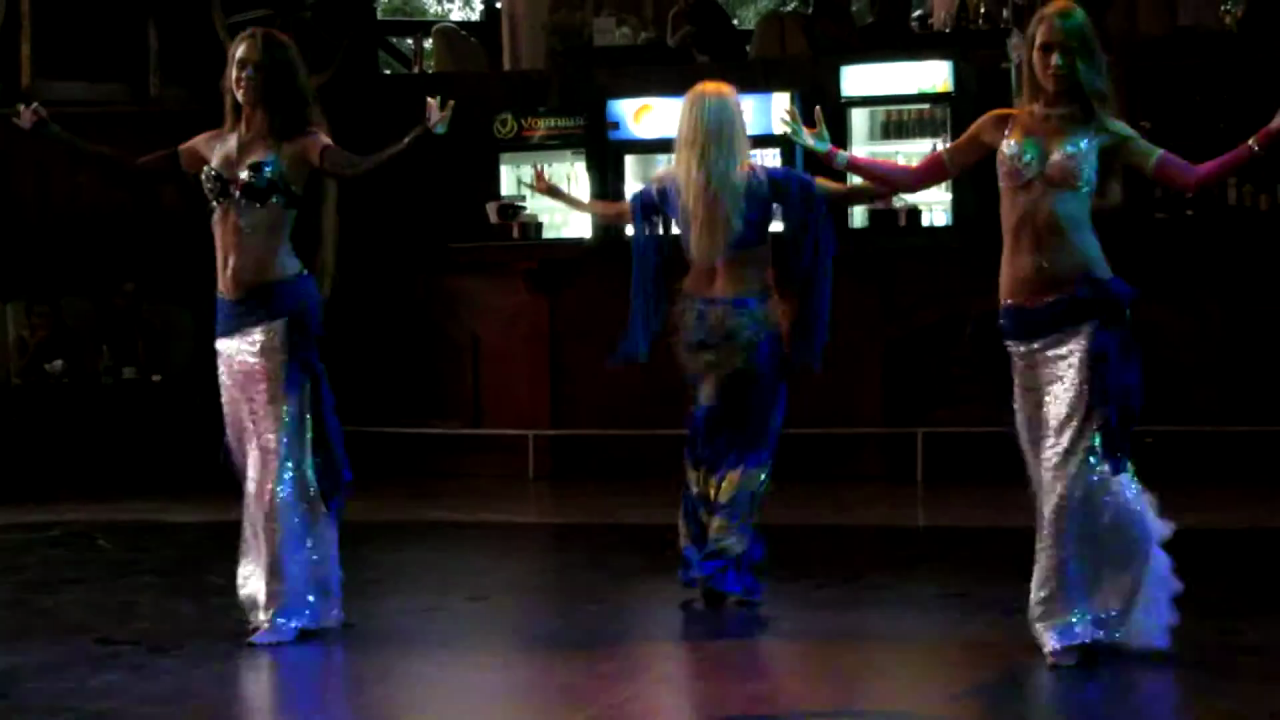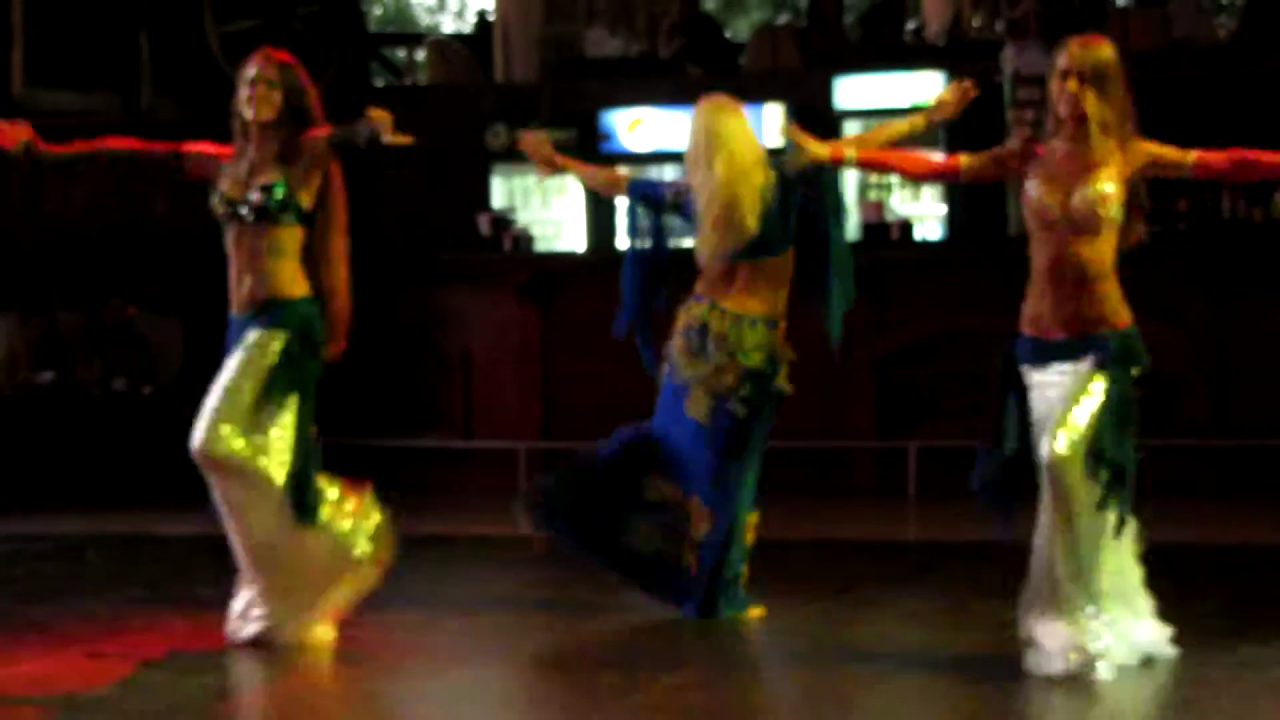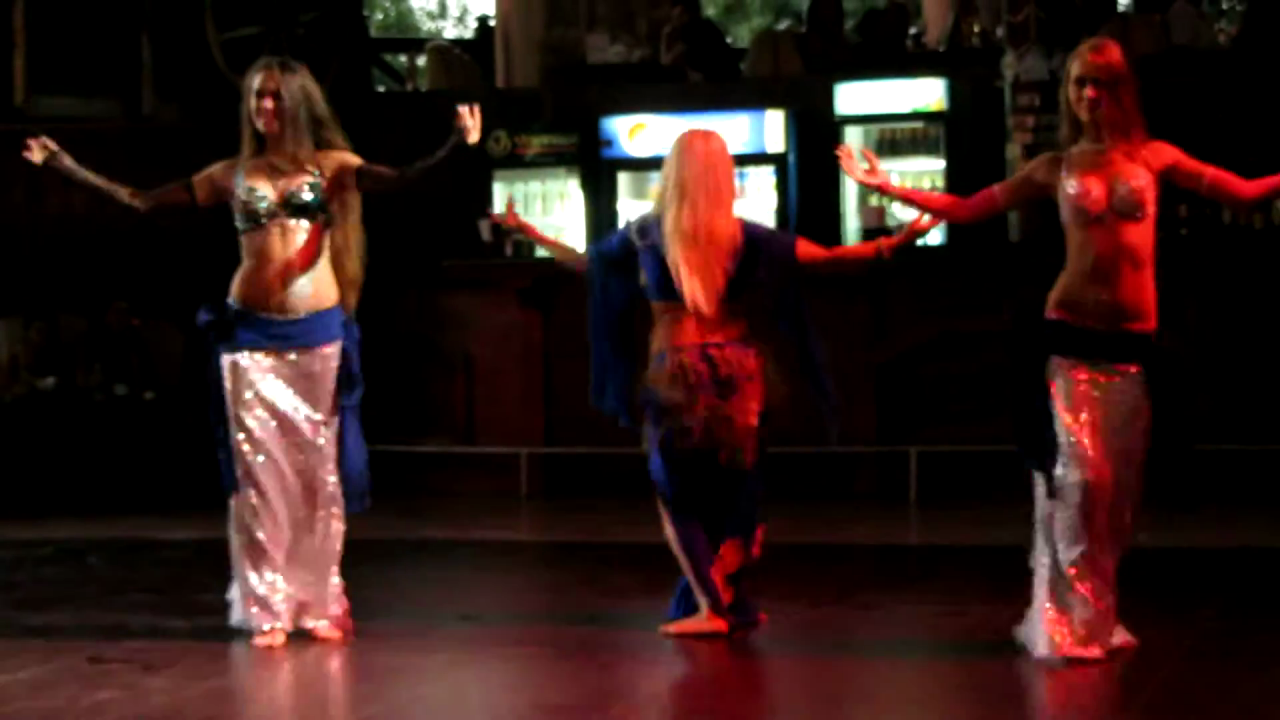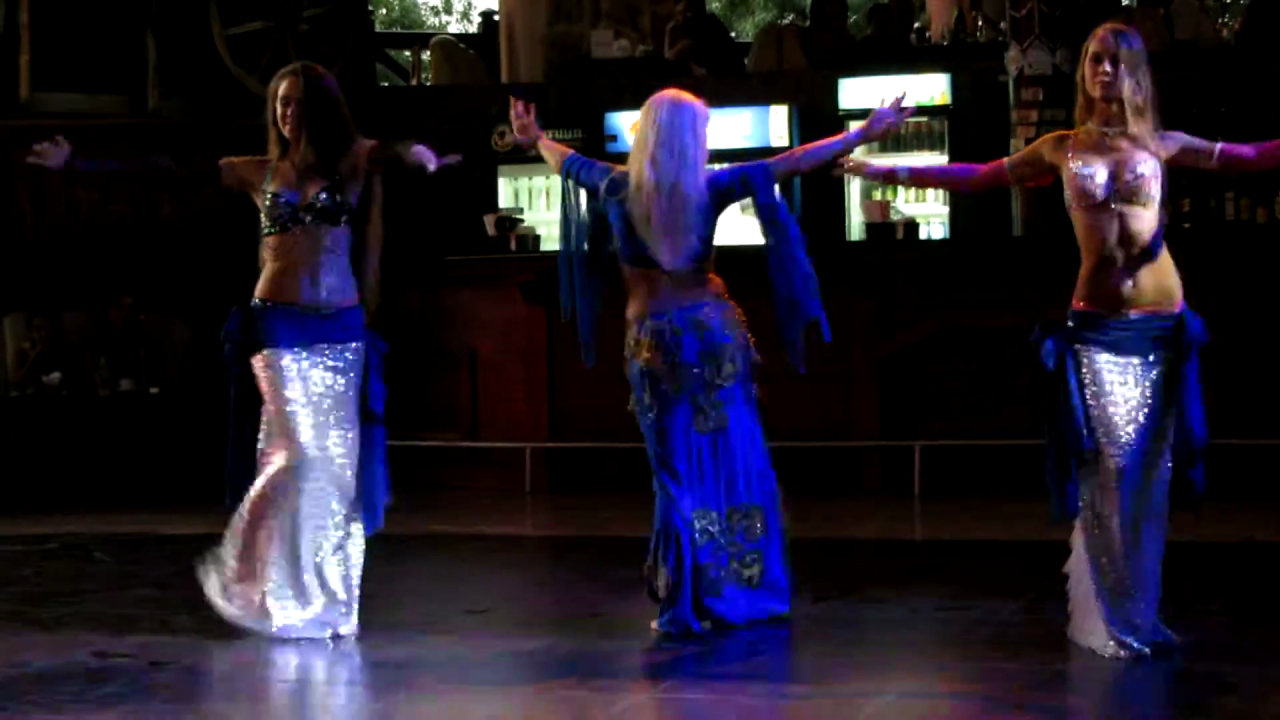
dt=1s
person 1, frame 1
left shoulder: (1103, 130)
right shoulder: (1001, 124)
left elbow: (1189, 177)
right elbow: (918, 175)
right wrist: (837, 156)
left hip: (1086, 309)
right hip: (1023, 317)
left knee: (1073, 458)
right knee: (1050, 462)
left ankle: (1067, 617)
right ankle: (1096, 602)
person 1, frame 2
left shoulder: (1130, 159)
right shoulder: (1027, 160)
left elbow: (1224, 163)
right elbow: (938, 166)
right wrist: (845, 154)
left hip: (1104, 346)
right hip: (1039, 349)
left knee: (1069, 459)
right knee: (1068, 484)
left ankle: (1089, 626)
right ankle: (1116, 623)
person 1, frame 3
left shoulder: (1154, 157)
right shoulder: (1053, 168)
right elbow: (965, 210)
right wrist: (885, 185)
left hip: (1133, 341)
right hip: (1070, 337)
left knee: (1119, 483)
right knee: (1082, 477)
left ankle: (1097, 616)
right ankle: (1068, 621)
person 1, frame 4
left shoulder: (1159, 144)
right shoulder: (1060, 148)
right elbow: (977, 177)
right wrist: (894, 173)
left hip: (1161, 322)
right hip: (1096, 325)
left knee: (1148, 469)
right knee: (1106, 469)
left ankle: (1135, 612)
right ankle: (1112, 618)
person 2, frame 1
left shoulder: (300, 143)
right shoulder: (213, 144)
left elbow: (359, 167)
right elbow: (130, 167)
left wrist: (423, 136)
right wrist: (50, 133)
left hip: (280, 306)
right hip: (232, 311)
left knee: (277, 450)
right knee: (254, 451)
left ankle: (290, 603)
right ankle: (278, 592)
person 2, frame 2
left shoulder: (307, 153)
right shoulder: (222, 161)
left elbow: (341, 134)
right elbow: (133, 148)
left wrist: (372, 128)
left hip: (284, 321)
right hip: (248, 324)
left knee: (215, 445)
right knee: (259, 462)
right ankle: (292, 604)
person 2, frame 3
left shoulder: (330, 164)
right shoulder: (232, 173)
left elbow: (400, 182)
right elbow: (143, 202)
left wrist: (459, 147)
right wrist: (64, 165)
left hip: (317, 330)
right hip: (250, 332)
left knee: (316, 470)
right knee: (258, 469)
left ankle: (320, 604)
right ankle: (268, 608)
person 2, frame 4
left shoulder: (354, 161)
right shoulder: (258, 172)
left elbow: (399, 153)
left wrist: (421, 153)
right wrist: (77, 163)
left hip: (342, 328)
right hip: (279, 326)
left knee: (334, 464)
right knee: (297, 457)
left ankle: (320, 601)
right ankle: (265, 595)
person 3, frame 1
left shoulder: (671, 183)
right shoulder: (761, 179)
left elbow: (620, 211)
right elbow: (842, 194)
left wrist: (565, 197)
left hip: (696, 316)
right hip: (749, 317)
left knee: (709, 438)
right knee: (751, 441)
left ankle: (706, 562)
right ankle: (722, 568)
person 3, frame 2
left shoulder: (693, 192)
right shoulder: (780, 180)
left elbow: (617, 184)
right elbow: (861, 147)
left wrist: (558, 164)
right wrist: (931, 116)
left hip: (701, 330)
right hip: (756, 339)
left knee: (674, 440)
right knee: (739, 462)
left ankle: (570, 499)
right ankle: (721, 592)
person 3, frame 3
left shoulder: (648, 230)
right shoulder: (741, 232)
left elbow: (584, 261)
right elbow: (822, 257)
left wrist: (529, 233)
right wrist: (899, 241)
left hip: (677, 372)
right hip: (735, 369)
left knee: (680, 492)
right knee: (733, 490)
left ankle: (710, 607)
right ankle: (735, 602)
person 3, frame 4
left shoulder: (615, 186)
right shoulder: (710, 187)
left elbow: (564, 159)
right elbow: (790, 163)
left wrist: (534, 136)
right wrist: (865, 133)
left hip: (653, 339)
right hip: (714, 327)
left knee: (678, 474)
right knee: (738, 460)
left ankle: (683, 609)
right ankle: (751, 594)
